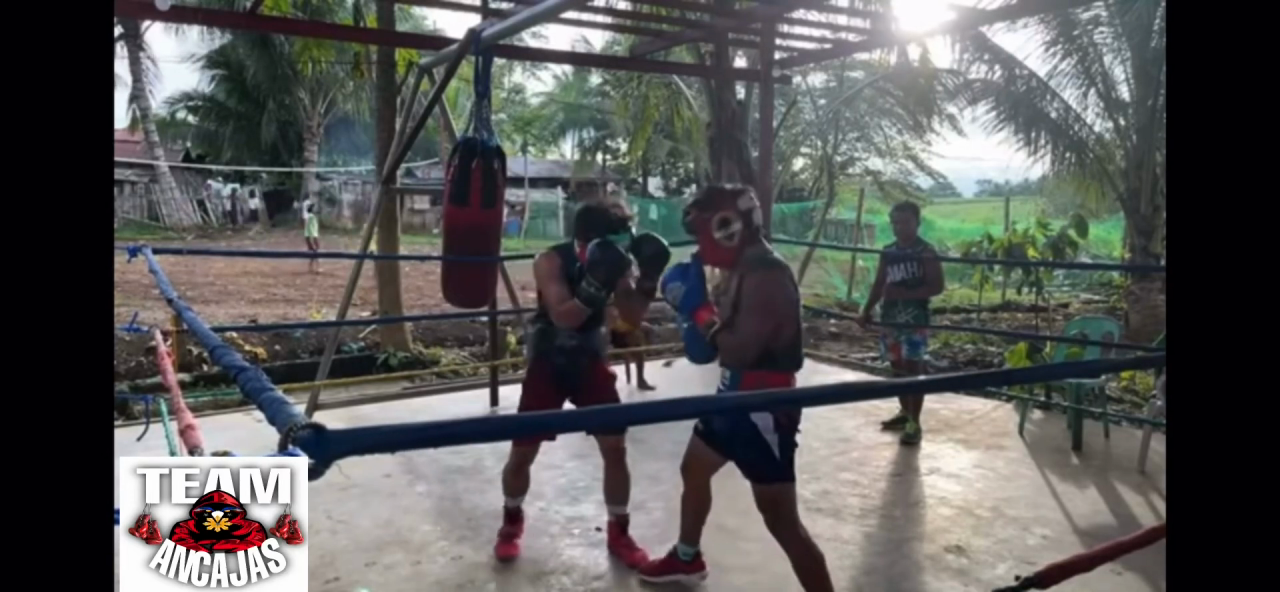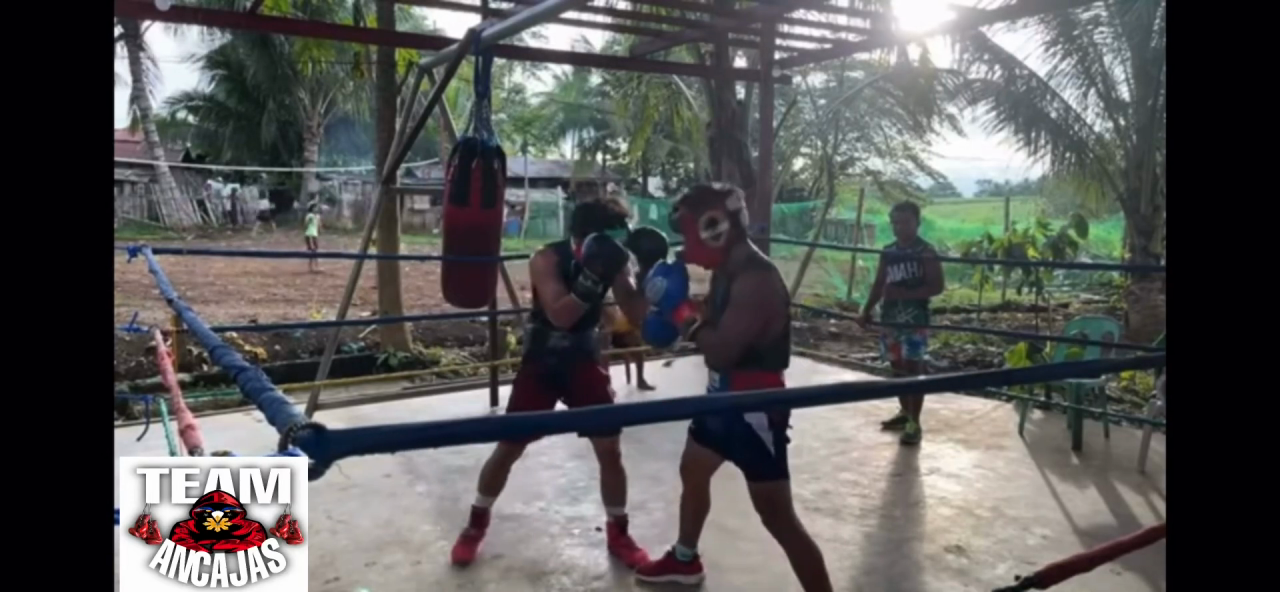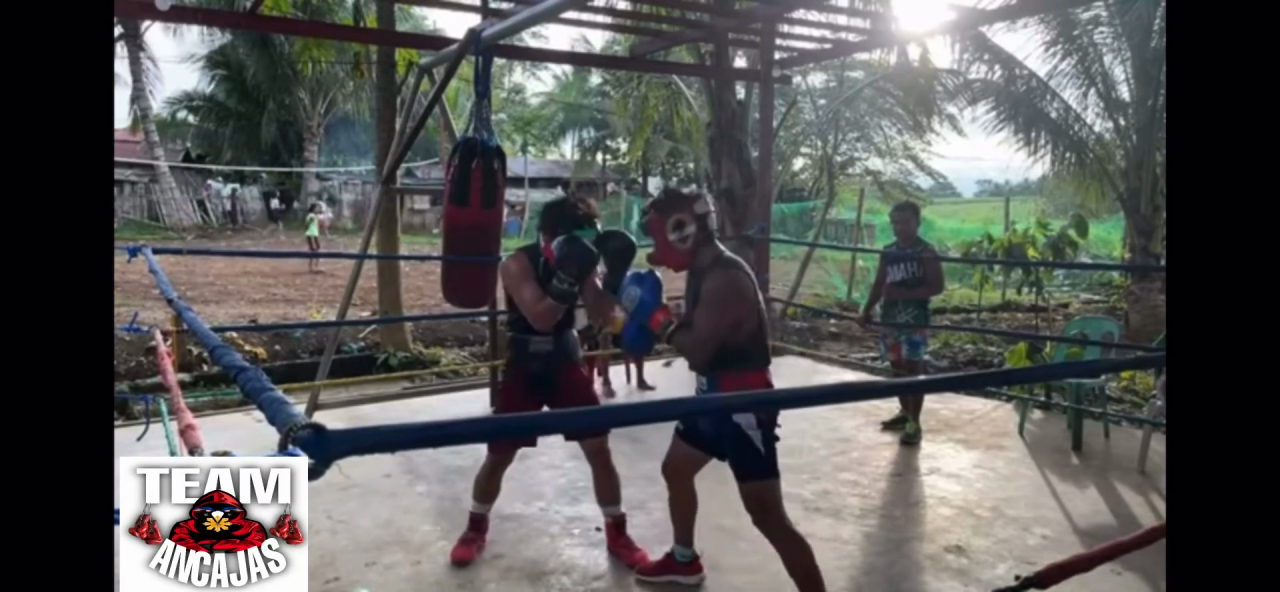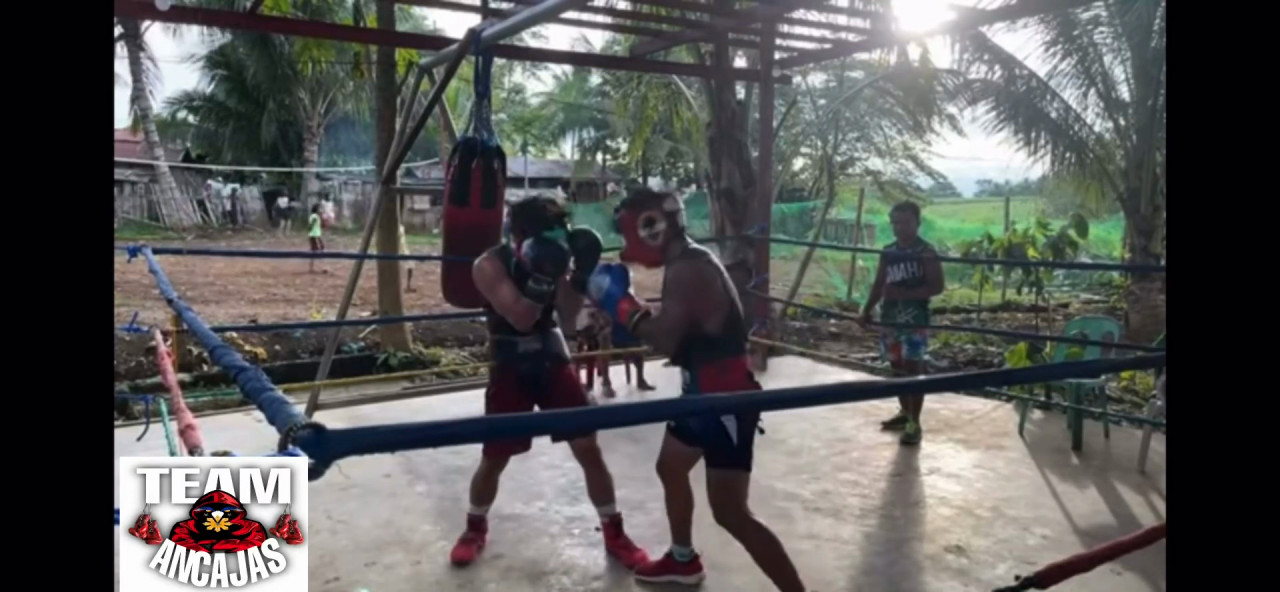
dt=0.2s
person 1, frame 1
left shoulder: (768, 278)
right shoulder: (746, 269)
left elbow: (740, 352)
left wrist: (696, 311)
right wrist: (702, 308)
left hip: (765, 410)
right hip: (736, 398)
left knee: (781, 520)
right knee: (693, 470)
right ankle: (686, 558)
person 1, frame 2
left shoulder: (757, 279)
right shoulder: (728, 270)
left elbow: (723, 351)
right elbow: (716, 325)
left wrist: (678, 309)
right wrist: (677, 309)
left hip: (755, 407)
right hip: (723, 397)
left knee: (778, 518)
right knee: (691, 473)
person 1, frame 3
left shoulder: (726, 278)
right shoulder: (703, 271)
left elbow: (697, 349)
right elbow: (695, 330)
left wrist: (653, 316)
right wrist: (649, 318)
left hip: (744, 407)
right hip: (712, 399)
left knee: (769, 518)
right knee: (675, 471)
right ankle: (683, 559)
person 1, frame 4
left shoulder: (688, 269)
right shoulder: (687, 264)
left elbow: (665, 339)
left wrist: (620, 302)
right wrist: (628, 308)
left hip: (726, 397)
right hip: (701, 392)
left knee: (731, 513)
right knee: (670, 469)
right ankle: (683, 559)
person 2, frame 1
left shoulder: (613, 264)
right shoulder: (551, 262)
left elbow: (632, 317)
right elbow: (563, 318)
left wrist: (648, 276)
right wrist: (595, 283)
left hip: (590, 361)
right hip: (548, 363)
left knee: (615, 448)
right knee: (522, 450)
left ankle: (618, 531)
right ankle: (511, 523)
person 2, frame 2
left shoulder: (611, 261)
right shoulder: (547, 260)
left elbow: (636, 314)
right elbow: (561, 315)
right wrist: (592, 278)
left hip: (584, 362)
right hip: (541, 362)
left knee: (610, 449)
right knee: (507, 449)
left ankle: (619, 532)
right ankle: (476, 525)
person 2, frame 3
left shoulder: (579, 260)
right shoulder: (517, 264)
left elbow: (602, 315)
right elbow: (541, 317)
left wrist: (617, 272)
right wrist: (568, 277)
left hip: (566, 365)
right hip: (522, 368)
left knee: (599, 451)
right knee: (498, 457)
left ankle: (617, 533)
right ankle: (476, 528)
person 2, frame 4
left shoulder: (552, 258)
right shoulder: (490, 266)
left elbow: (569, 315)
right elbow: (521, 318)
left wrist: (583, 272)
right wrist: (541, 276)
left hip: (554, 363)
right hip: (510, 371)
left knee: (589, 450)
right knee: (493, 460)
left ankle: (614, 533)
right ankle: (475, 529)
person 3, frame 1
left shoulder: (926, 252)
right shoulder: (888, 252)
left elbow: (937, 286)
right elbow: (879, 284)
left wrist: (905, 293)
right wrist: (867, 310)
left hip: (915, 318)
right hip: (890, 316)
left knee: (914, 368)
right knee: (897, 367)
left ankle: (914, 423)
right ankle: (904, 412)
person 3, frame 2
left shoulder: (926, 252)
right shoulder: (888, 252)
left elbow: (937, 286)
right elbow: (879, 284)
left wrist: (905, 293)
right wrist: (867, 310)
left hip: (915, 318)
right hip: (890, 316)
left knee: (914, 368)
right knee: (897, 367)
left ankle: (914, 423)
right ankle: (905, 412)
person 3, frame 3
left shoulder: (926, 252)
right shoulder: (888, 252)
left elbow: (937, 286)
right elbow: (879, 284)
left wrist: (904, 293)
right wrist: (867, 310)
left hip: (914, 317)
right hip: (890, 316)
left knee: (914, 368)
right knee: (897, 366)
left ankle: (914, 423)
right ankle: (904, 412)
person 3, frame 4
left shoulder: (926, 252)
right shoulder: (888, 252)
left elbow: (937, 286)
right elbow: (879, 284)
left wrist: (905, 293)
right wrist: (867, 310)
left hip: (915, 317)
right hip: (890, 316)
left knee: (914, 368)
right knee: (897, 366)
left ankle: (914, 423)
right ankle: (904, 412)
